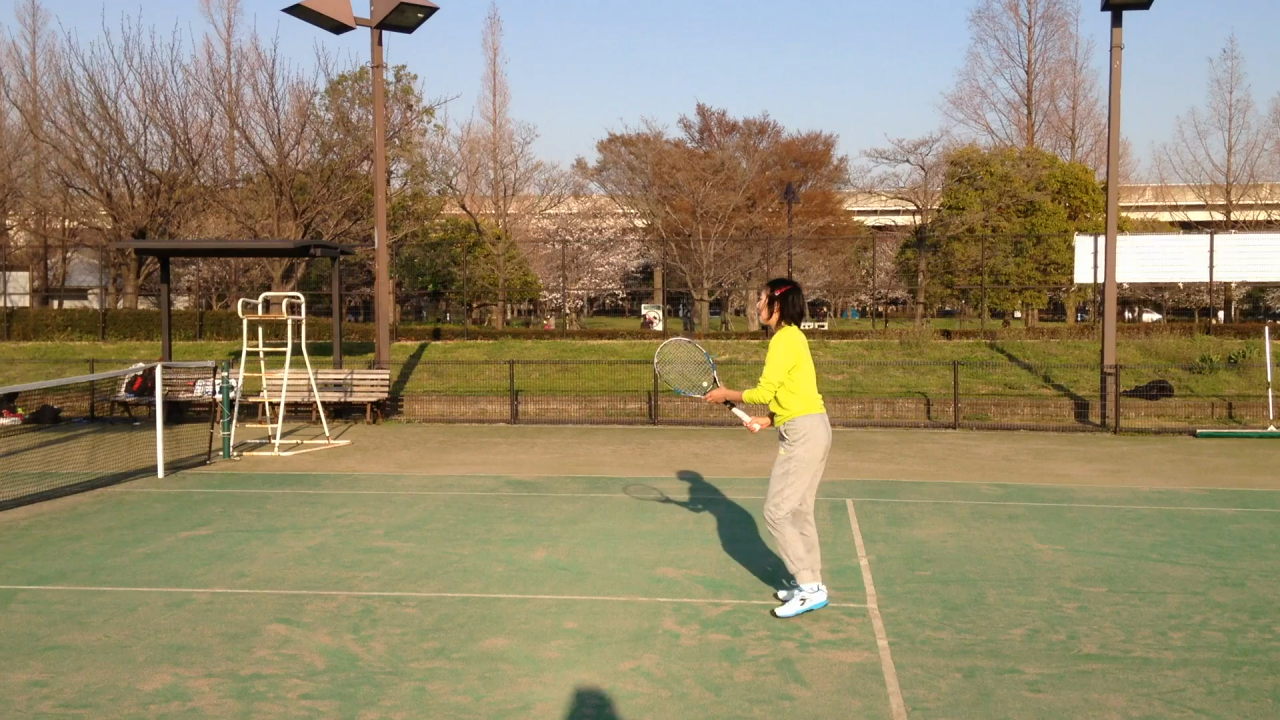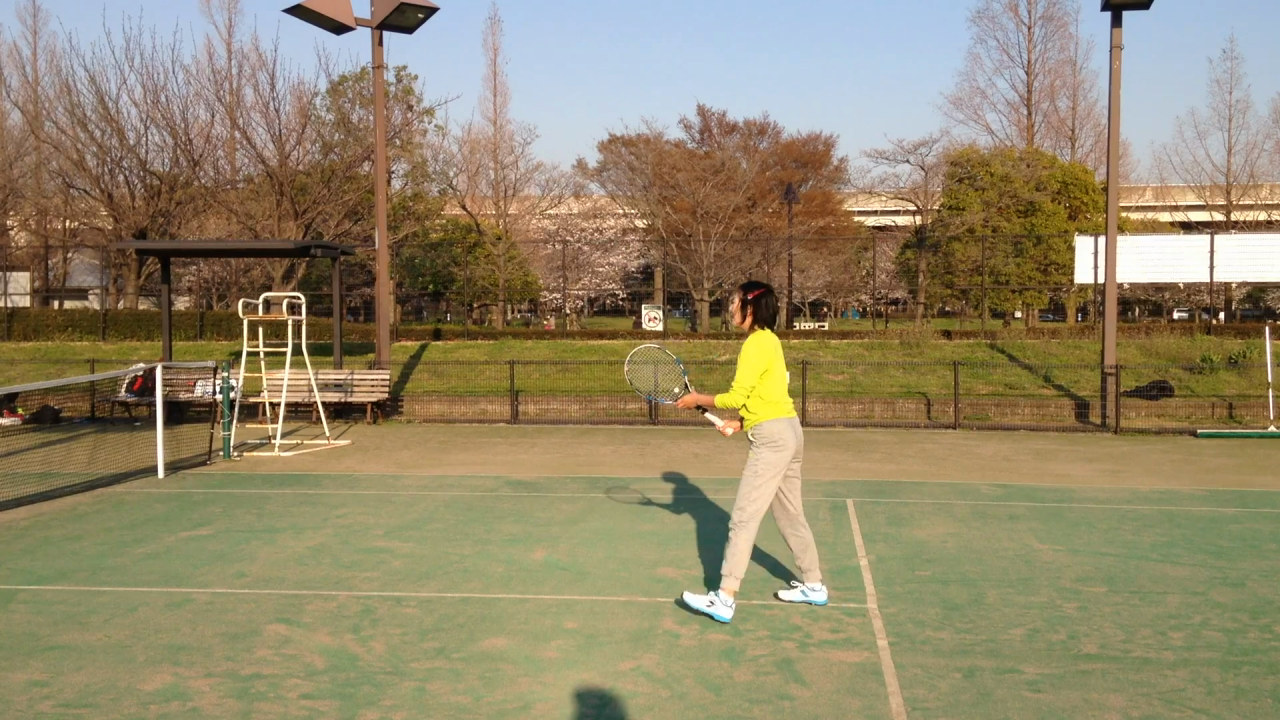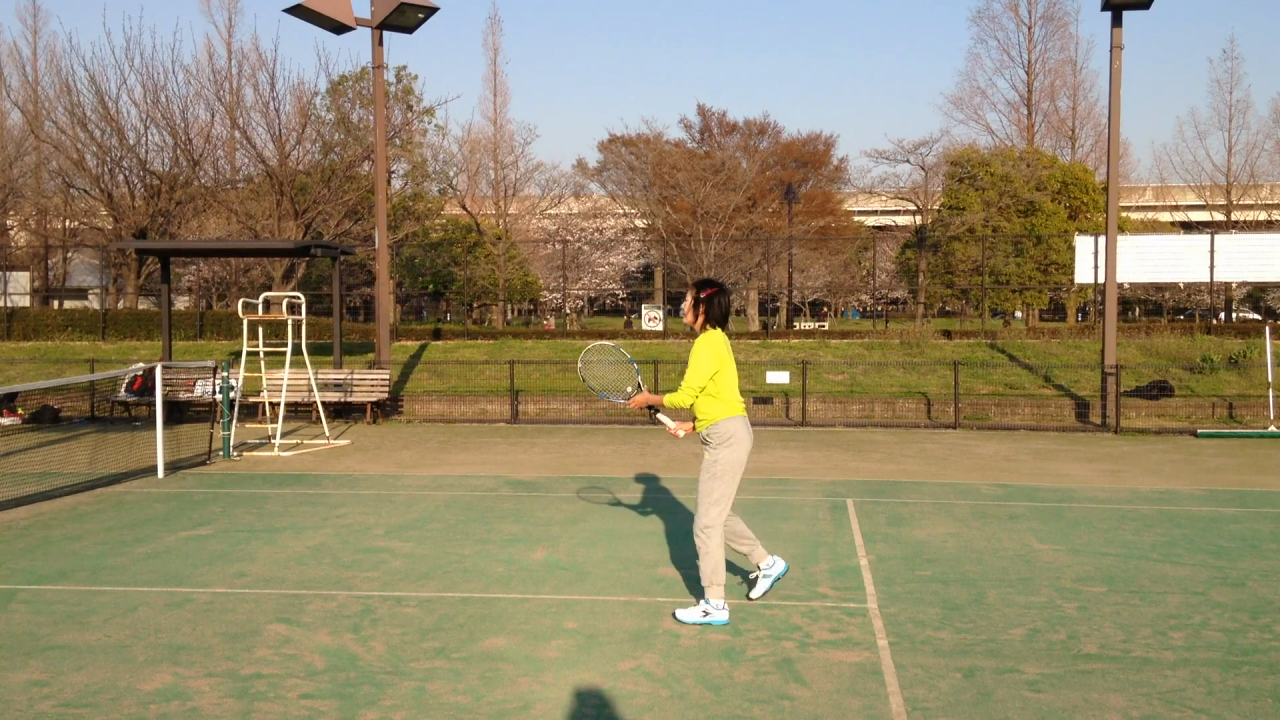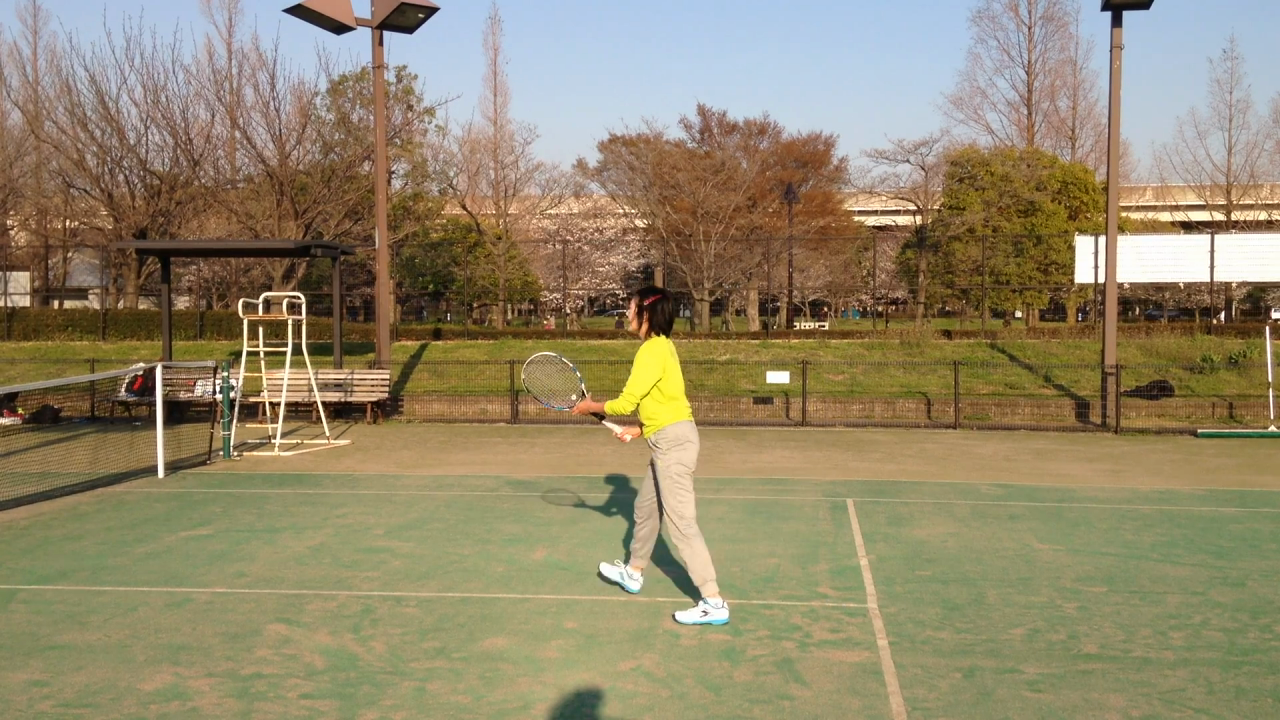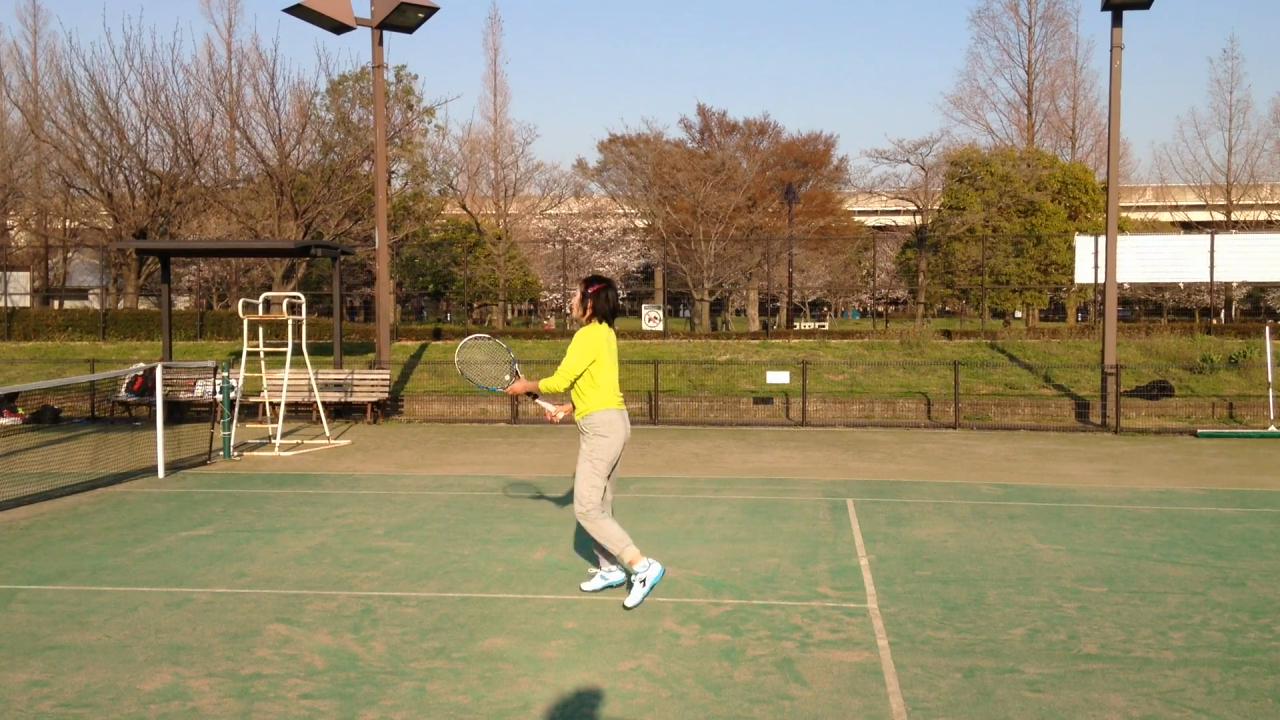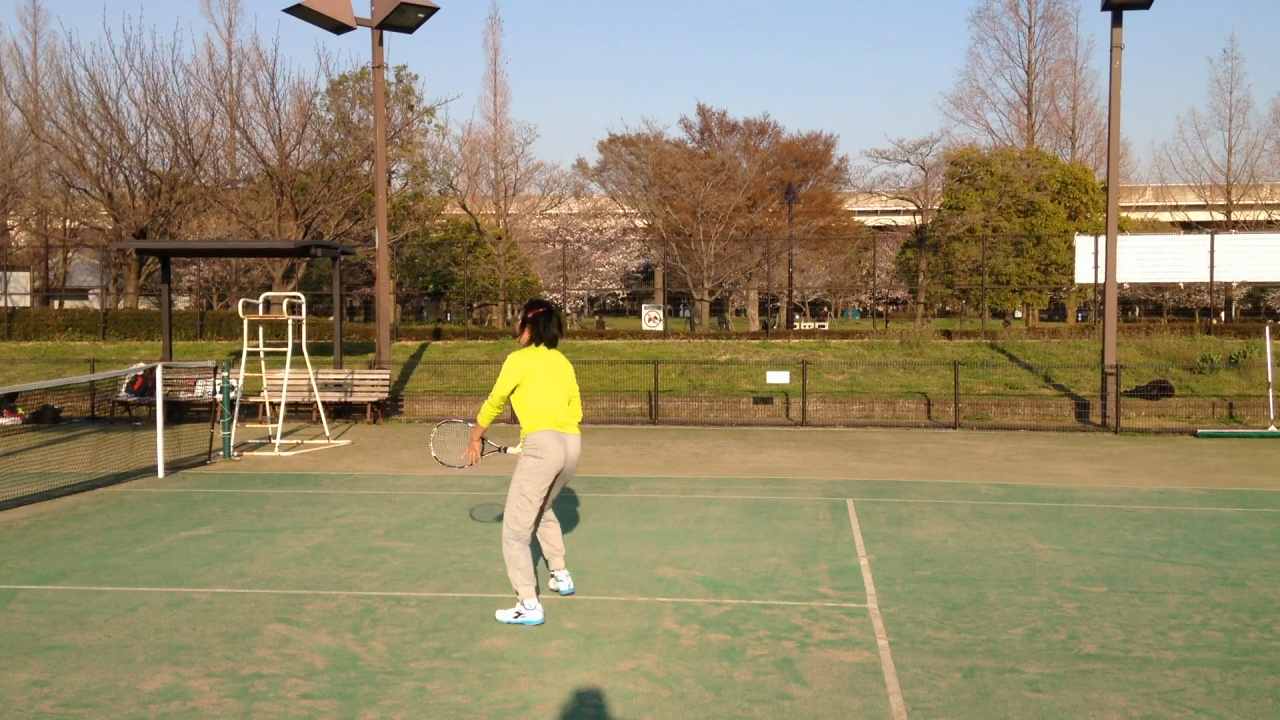
dt=0.3s
person 1, frame 1
left shoulder: (784, 339)
right shoulder: (793, 337)
left elbow: (764, 392)
left wrist: (725, 394)
right wrist: (767, 420)
left hip: (802, 434)
right hip: (812, 429)
left knee: (776, 513)
right knee: (799, 512)
left ankle: (809, 588)
right ankle: (810, 584)
person 1, frame 2
left shoulder: (756, 344)
right shoulder: (766, 341)
left elbow: (736, 396)
left wrist: (697, 399)
right wrist: (739, 424)
left hip: (772, 439)
right hip: (784, 434)
left knee: (742, 518)
right knee: (790, 514)
left ankle: (723, 598)
right ankle: (813, 585)
person 1, frame 3
left shoulder: (707, 343)
right shoulder: (716, 340)
left elbow: (684, 397)
left wrist: (648, 399)
right wrist: (690, 425)
left hip: (726, 438)
right hip: (730, 435)
left knee: (706, 523)
right knee: (718, 515)
left ankle: (714, 603)
right ankle: (767, 563)
person 1, frame 4
left shoulder: (652, 351)
right shoulder: (660, 347)
left elbow: (625, 403)
left wrist: (590, 406)
right wrist: (638, 429)
left hip: (674, 443)
right hip: (667, 442)
left knee: (682, 524)
right knee: (645, 508)
left ankle: (713, 603)
right ankle: (633, 571)
person 1, frame 5
left shoulder: (588, 336)
right shoulder: (605, 335)
left elbow: (558, 382)
left wrist: (525, 386)
right wrist: (568, 408)
left hip: (602, 428)
right hip: (611, 424)
left knee: (586, 508)
right knee: (598, 502)
left ankle: (642, 565)
right ankle: (611, 568)
person 1, frame 6
left shoulder: (519, 360)
right shoulder: (564, 363)
left elbow: (494, 404)
left wrist: (476, 438)
left hip: (542, 447)
right hip: (571, 445)
left knee: (514, 531)
right knee: (541, 511)
left ankle: (529, 605)
right ankle: (560, 576)
